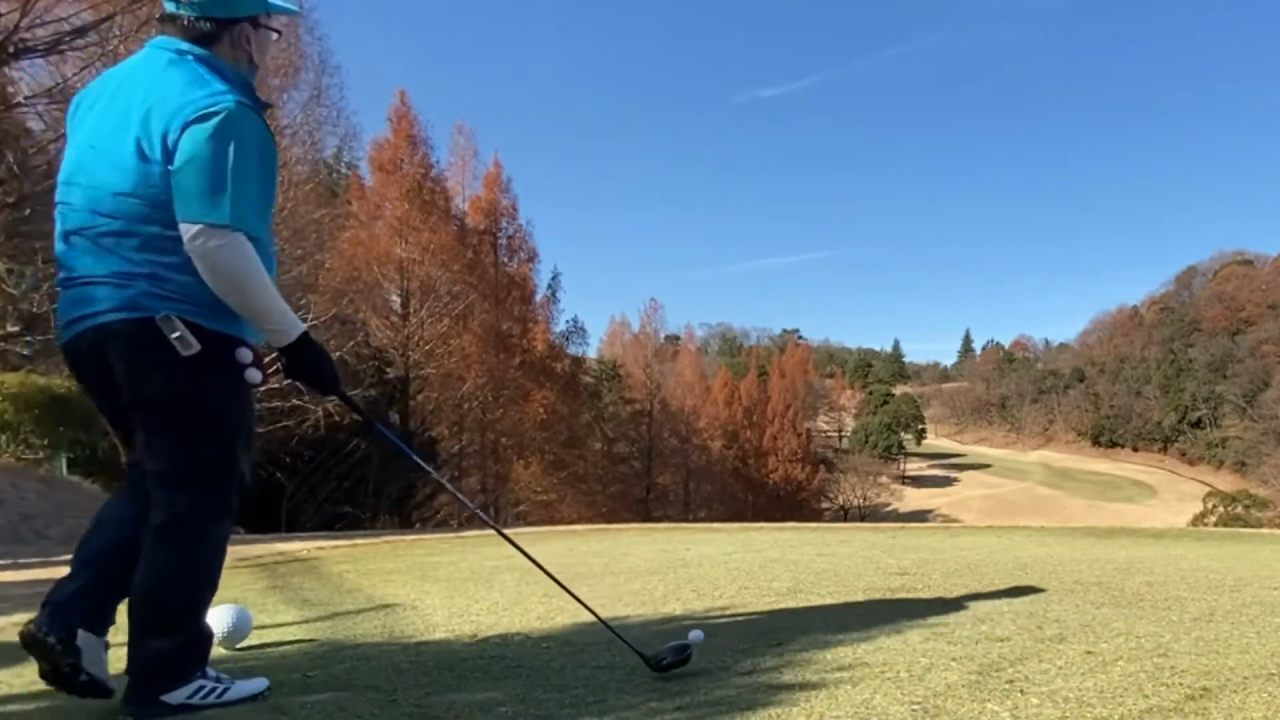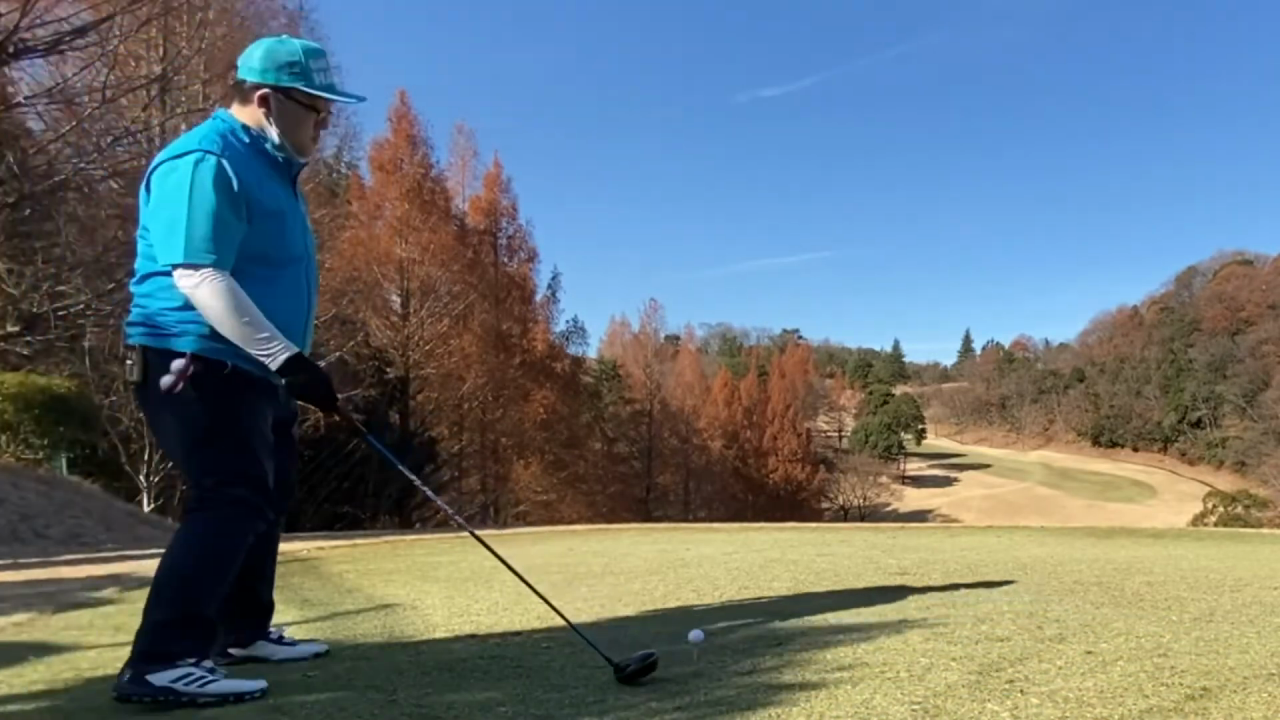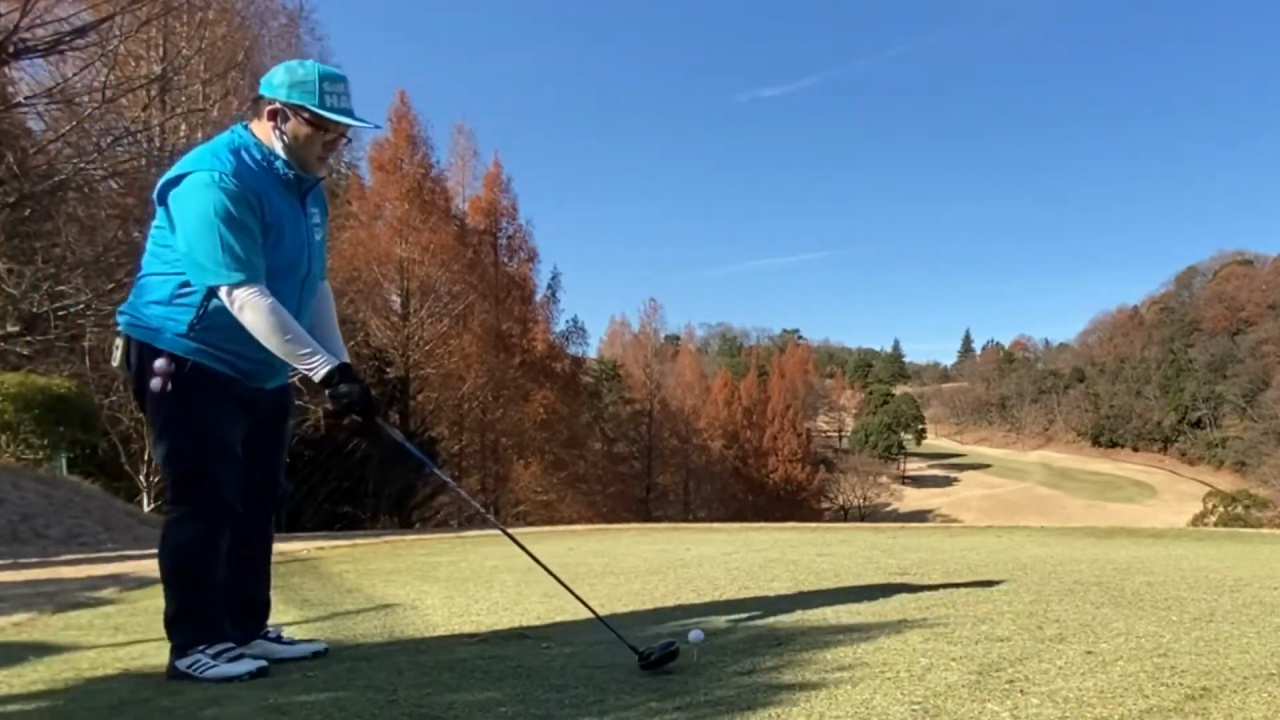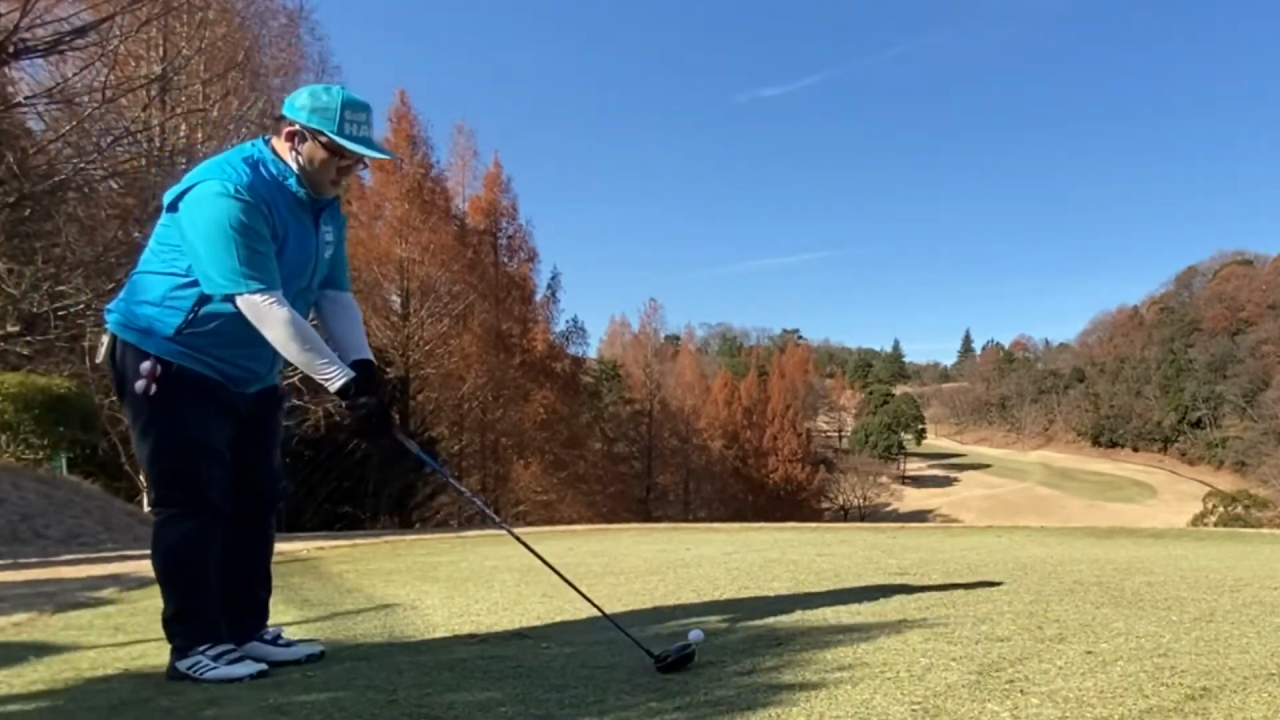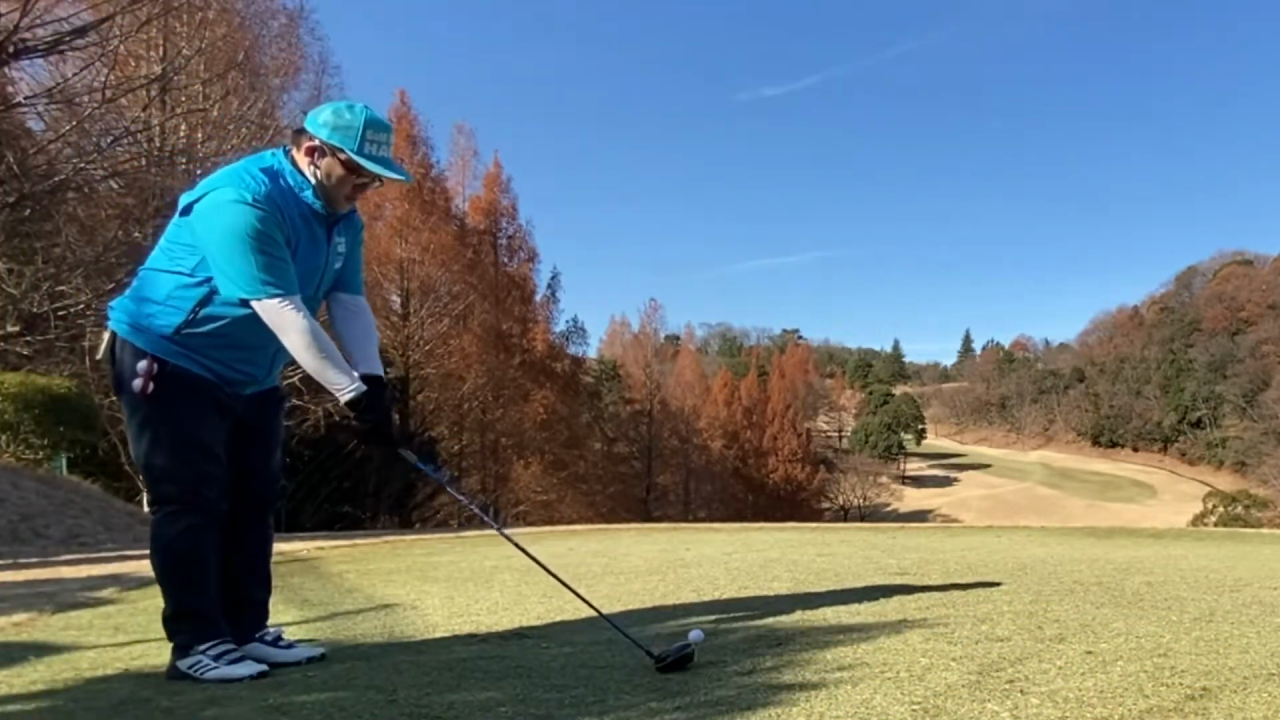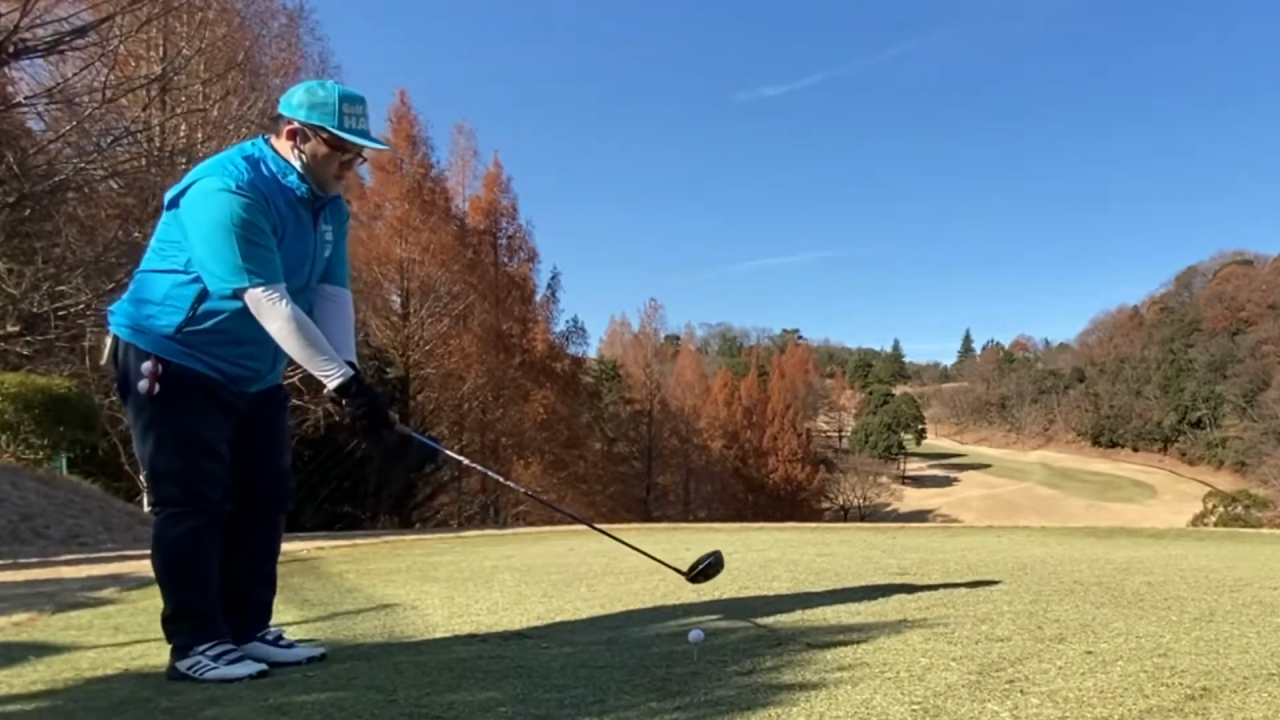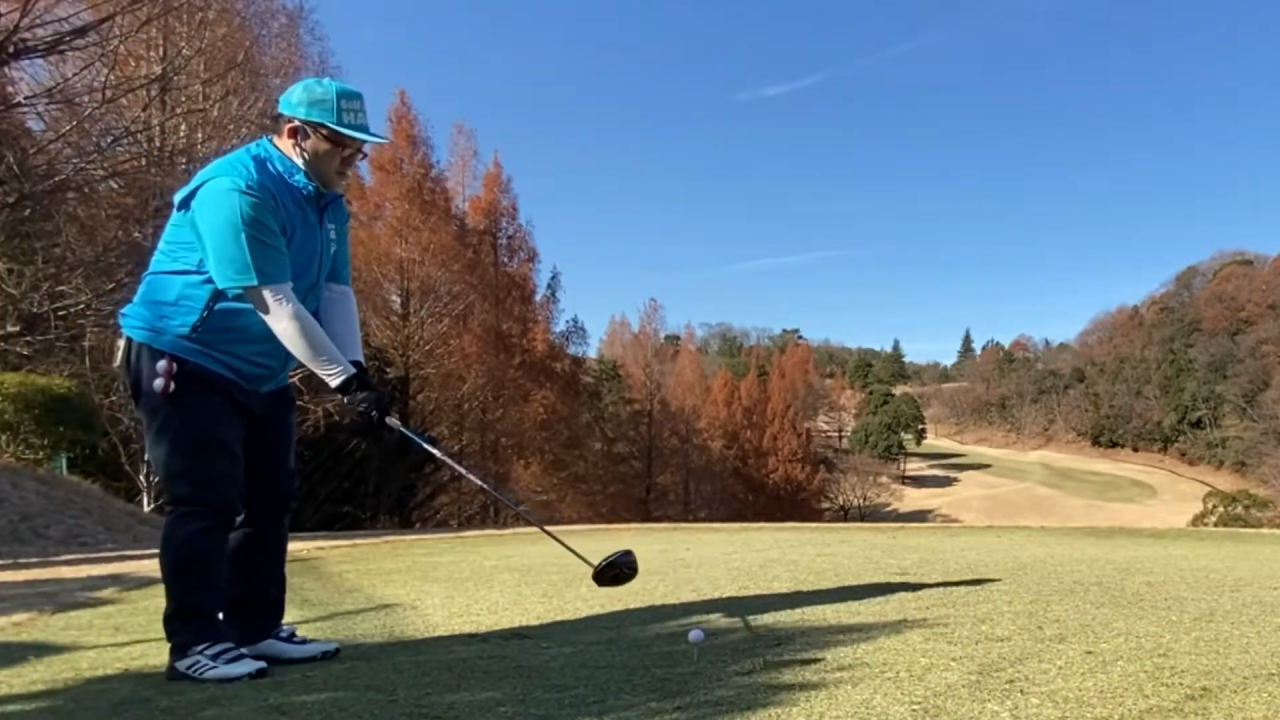
dt=0.4s
person 1, frame 1
left shoulder: (103, 90)
right shoulder: (216, 107)
right elbow: (213, 240)
right wrist: (292, 337)
left hip: (95, 326)
right hip: (181, 334)
left knee: (154, 485)
right knee: (190, 501)
left ankle: (69, 619)
person 1, frame 2
left shoulder: (273, 168)
right shoulder: (206, 162)
right elbow: (199, 277)
left wrist: (292, 362)
right wrist: (288, 358)
left hip: (253, 369)
right hip: (196, 364)
left knee: (260, 499)
right knee: (229, 502)
left ankle: (242, 630)
right ankle: (163, 659)
person 1, frame 3
left shoulder: (306, 188)
right shoulder: (216, 180)
left elbow: (312, 285)
right elbow: (246, 297)
left wrist: (339, 364)
right wrist: (325, 372)
left hip: (258, 374)
right hip: (186, 363)
left knee: (257, 502)
right knee: (205, 503)
left ankle: (244, 628)
right ankle: (194, 643)
person 1, frame 4
left shoulder: (325, 207)
right shoulder: (228, 192)
left elbow: (334, 294)
right elbow: (265, 306)
left wrist: (363, 366)
right wrist: (343, 383)
left hip: (248, 375)
right hip: (170, 363)
left knee: (255, 500)
right knee: (193, 503)
left ankle: (244, 630)
right ankle: (195, 644)
person 1, frame 5
left shoulder: (342, 219)
right shoulder: (243, 201)
left elbow: (349, 303)
right elbow: (285, 315)
left wrist: (372, 380)
right wrist: (353, 394)
left hip: (248, 377)
right hip: (168, 362)
left knee: (252, 502)
right knee: (190, 502)
left ankle: (245, 631)
right ankle: (196, 642)
person 1, frame 6
left shoulder: (328, 205)
right shoulder: (229, 189)
left elbow: (332, 295)
right elbow: (269, 303)
left wrist: (350, 378)
right wrist: (342, 383)
left hip: (251, 375)
right hip: (173, 362)
left knee: (262, 501)
right knee: (195, 504)
left ankle: (246, 630)
right ankle: (197, 644)
person 1, frame 7
left shoulder: (328, 204)
right shoulder: (237, 189)
left elbow: (336, 294)
right elbow: (275, 304)
left wrist: (355, 372)
right wrist: (343, 379)
left hip: (259, 375)
right hip: (181, 360)
left knee: (267, 499)
right knee: (206, 501)
left ankle: (254, 630)
right ankle: (196, 642)
